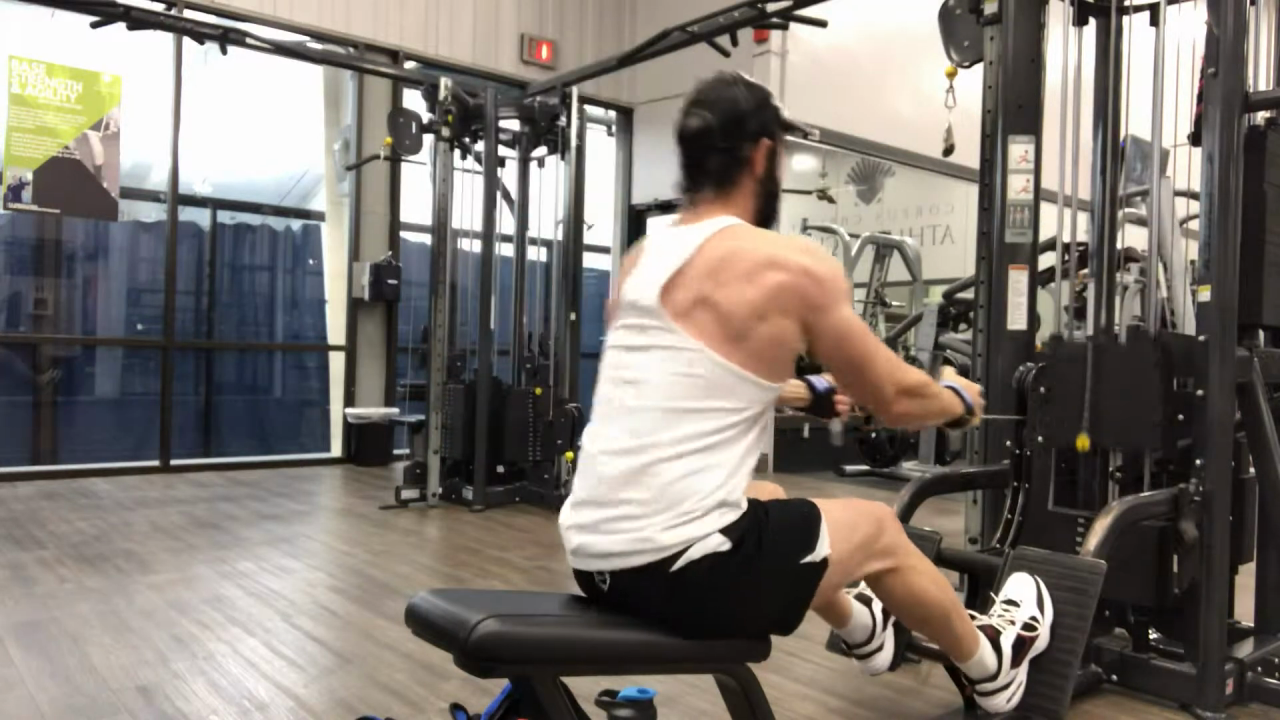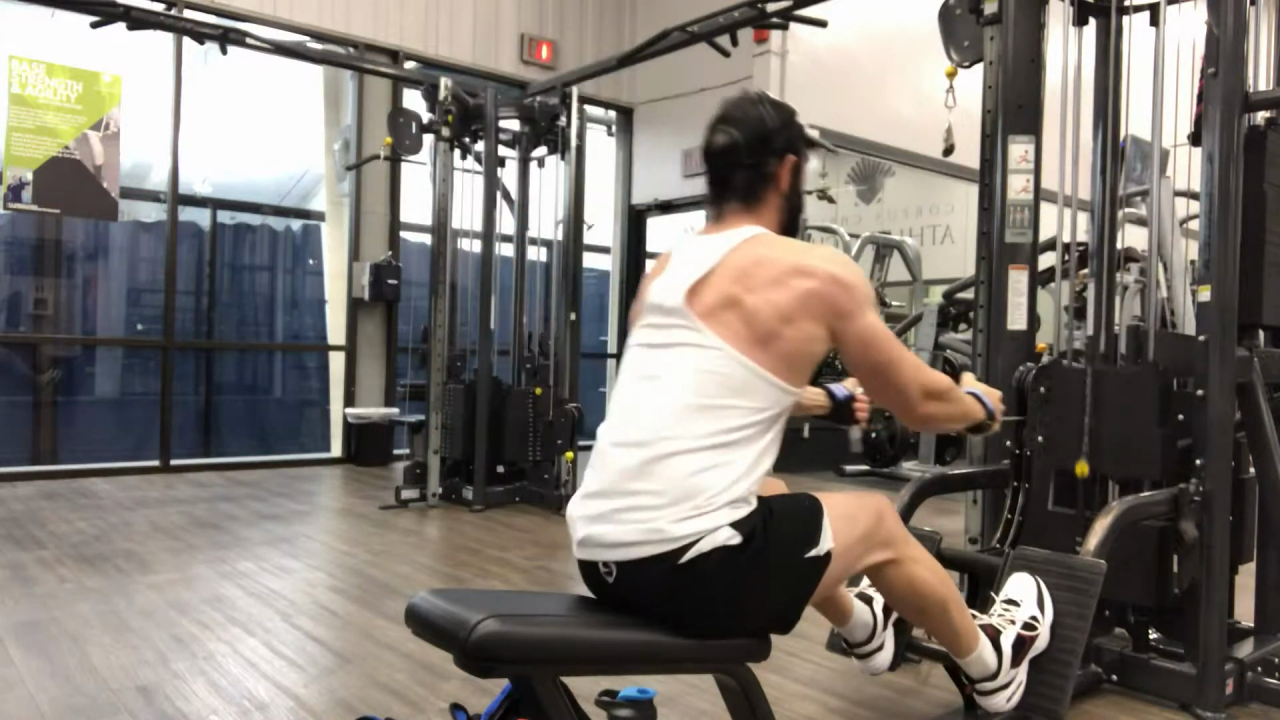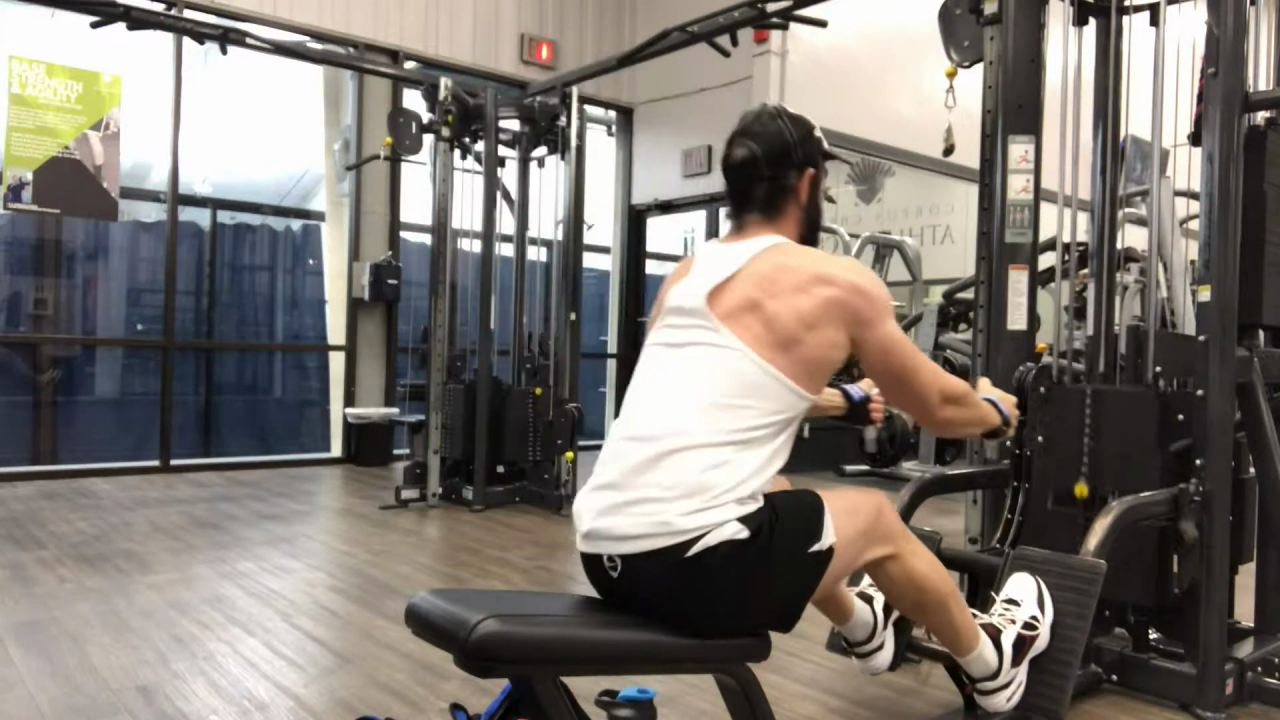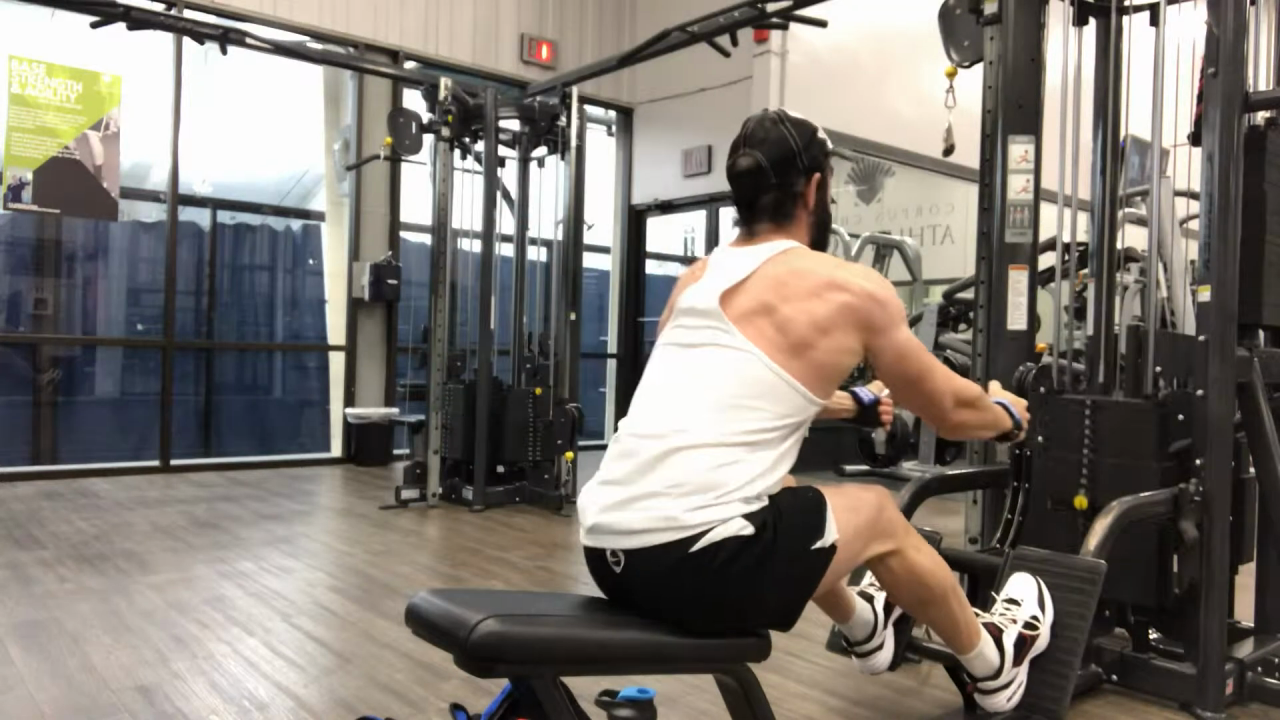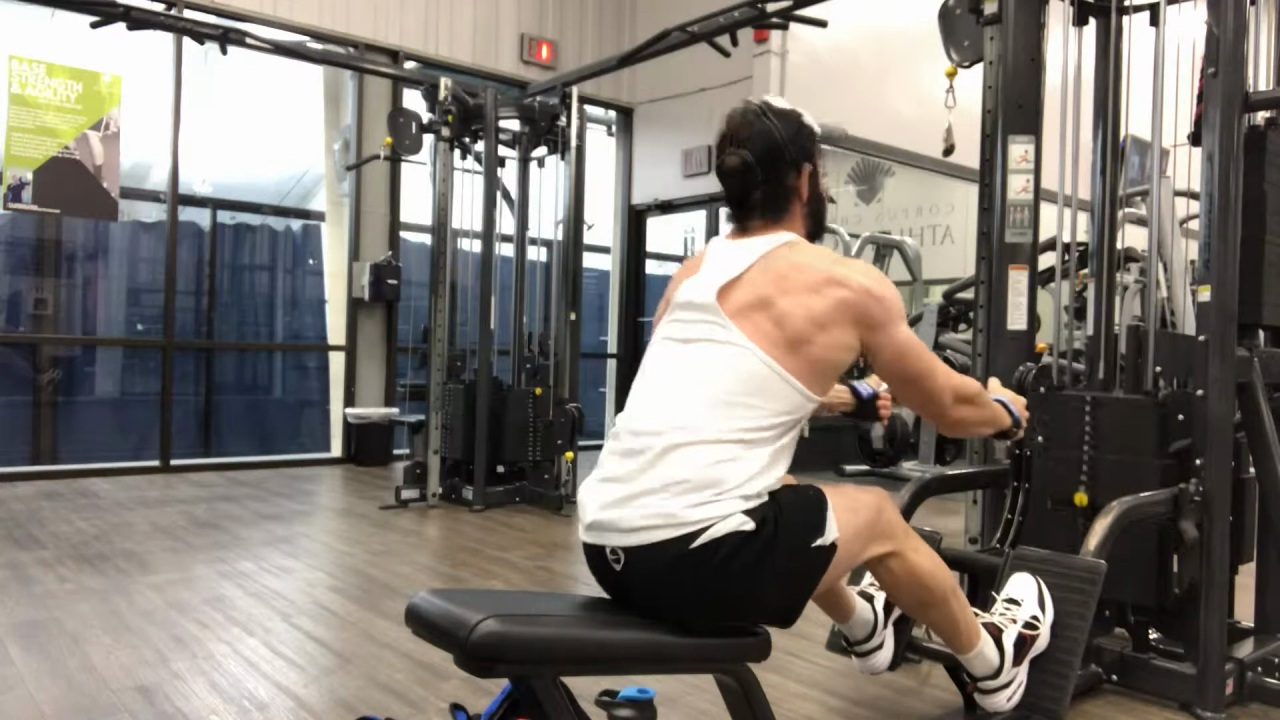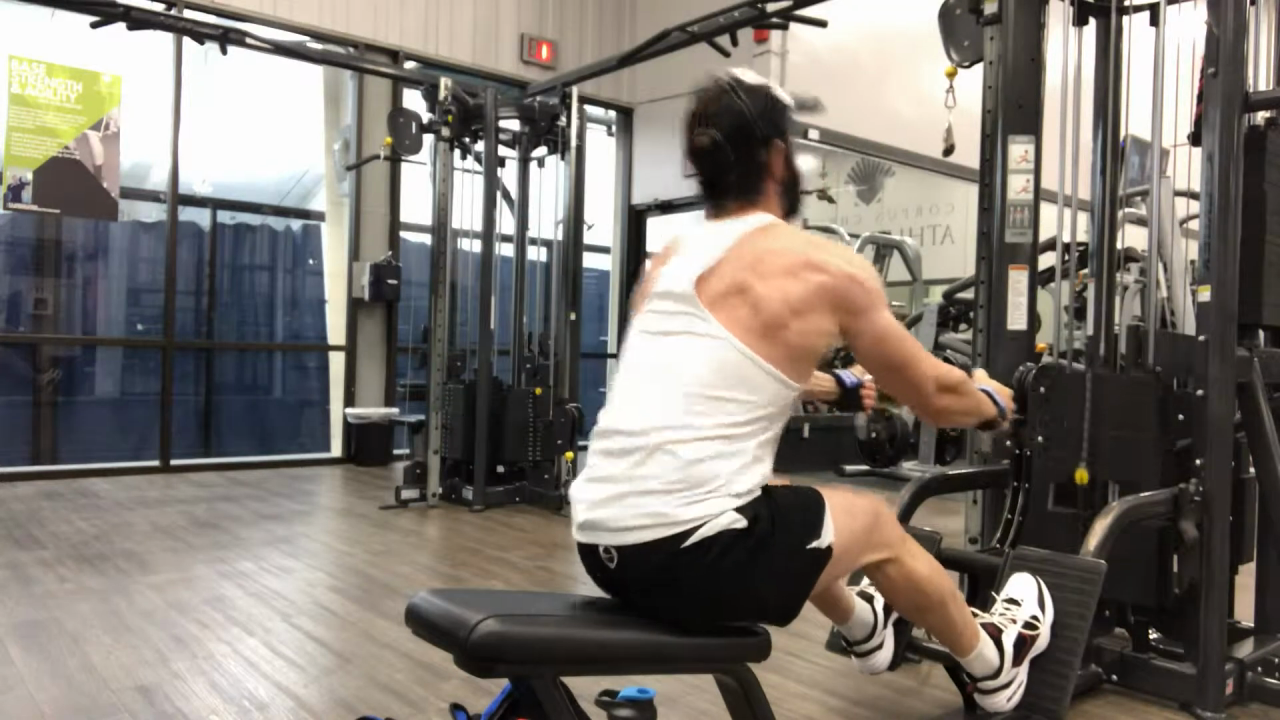
dt=0.1s
person 1, frame 1
left shoulder: (640, 257)
right shoulder: (788, 265)
right elbow: (895, 398)
left wrist: (807, 392)
right wrist: (958, 400)
left hip: (594, 557)
right hip: (681, 566)
left knee: (767, 501)
right knee: (876, 529)
left ankle: (862, 627)
right ankle: (991, 667)
person 1, frame 2
left shoulder: (665, 267)
right shoulder: (818, 274)
right elbow: (919, 401)
left wrist: (829, 399)
right wrist: (979, 404)
left hip: (600, 555)
right hip: (689, 565)
left knee: (769, 501)
right knee: (876, 522)
left ankle: (866, 629)
right ankle: (992, 667)
person 1, frame 3
left shoulder: (686, 272)
right shoulder: (838, 283)
right elbow: (938, 405)
left wrist: (845, 401)
right wrist: (996, 410)
left hip: (604, 549)
right hip: (694, 560)
right knee: (875, 518)
left ankle: (865, 628)
right ankle: (992, 666)
person 1, frame 4
left shoulder: (697, 276)
right shoulder: (850, 290)
right elbow: (950, 410)
left wrist: (853, 404)
right wrist: (1007, 414)
left hip: (606, 546)
right hip: (696, 557)
right knee: (877, 513)
left ankle: (867, 628)
right ankle: (993, 665)
person 1, frame 5
left shoulder: (693, 270)
right shoulder: (848, 285)
right elbow: (949, 406)
left wrist: (853, 398)
right wrist: (1006, 411)
left hip: (607, 543)
right hip: (697, 554)
right knee: (877, 515)
left ankle: (866, 628)
right ankle: (993, 665)
person 1, frame 6
left shoulder: (671, 255)
right shoulder: (822, 268)
right elbow: (934, 393)
left wrist: (843, 388)
right wrist: (990, 401)
left hip: (601, 541)
right hip: (689, 549)
left knee: (782, 507)
right knee: (872, 524)
left ankle: (863, 627)
right ankle: (991, 664)
